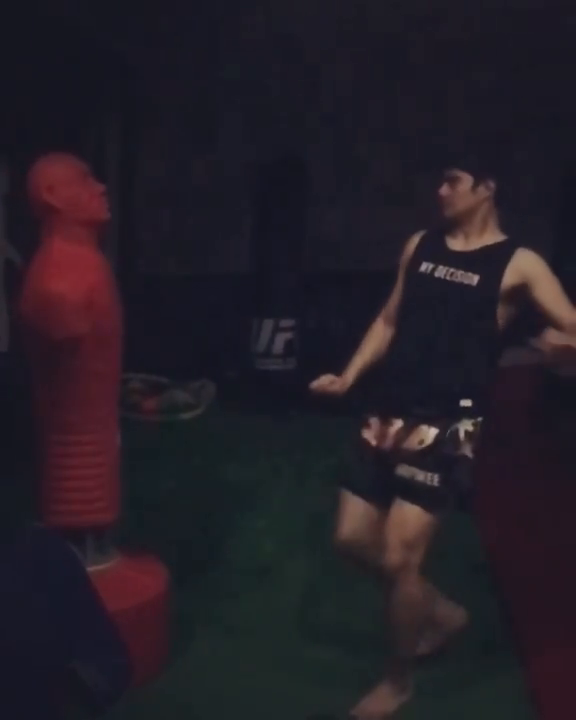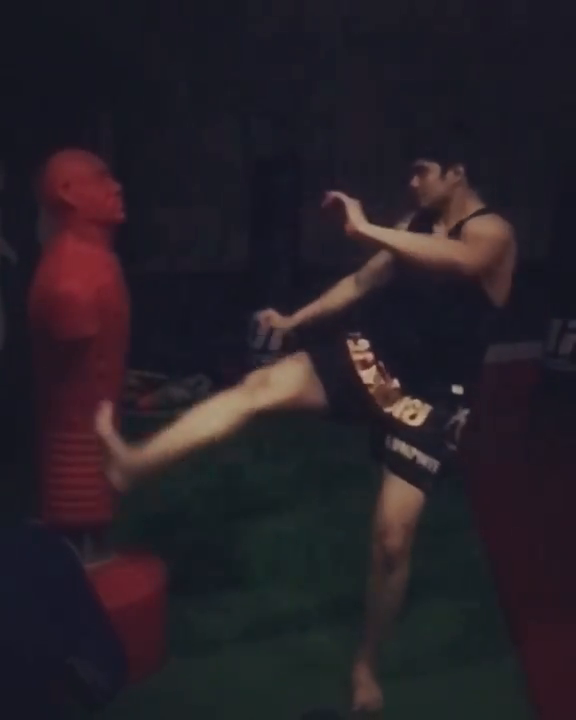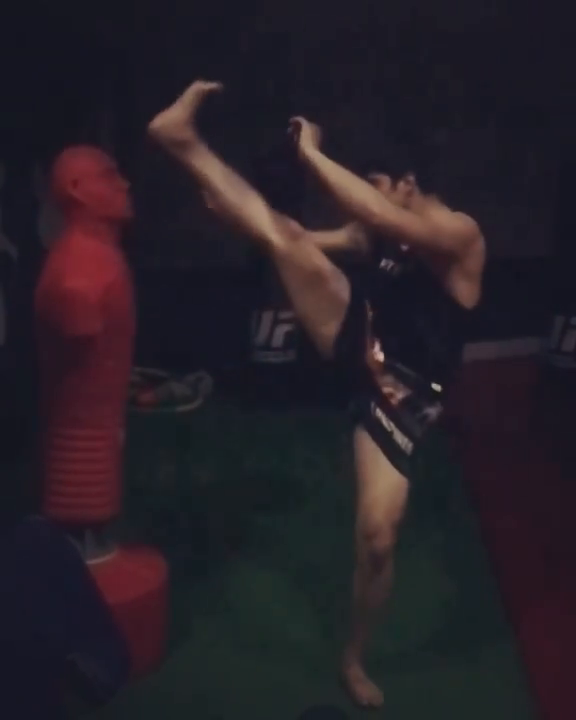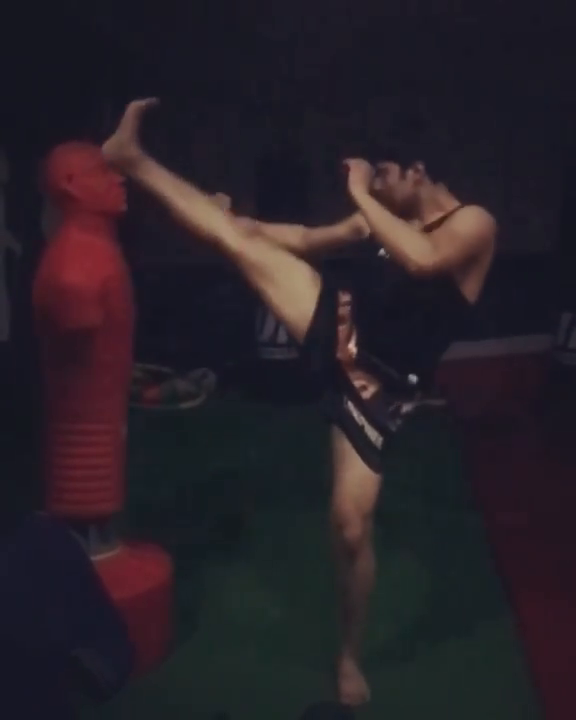
dt=1s
person 1, frame 1
left shoulder: (517, 263)
right shoulder: (419, 245)
right wrist: (347, 377)
left hip: (447, 426)
right hip: (389, 415)
left knee: (398, 558)
right knee: (352, 538)
right ankle: (440, 613)
person 1, frame 2
left shoulder: (491, 232)
right shoulder: (416, 226)
left elbow: (460, 260)
right elbow: (362, 281)
left wrist: (366, 228)
right wrist: (295, 320)
left hip: (429, 400)
right hip: (369, 360)
left knee: (391, 541)
right knee: (260, 385)
left ankle: (365, 666)
right ankle: (135, 461)
person 1, frame 3
left shoulder: (458, 232)
right shoulder: (377, 231)
left elbow: (386, 216)
right elbow: (306, 240)
left wrist: (312, 154)
right wrist: (233, 207)
left hip: (402, 394)
right hip: (359, 349)
left knee: (378, 538)
right knee: (284, 240)
left ankle: (354, 660)
person 1, frame 4
left shoulder: (473, 224)
right shoulder: (381, 219)
left elbow: (424, 259)
right elbow: (307, 239)
left wrist: (360, 193)
right wrist: (240, 219)
left hip: (377, 387)
right hip: (338, 330)
left knee: (352, 529)
right knee: (240, 239)
left ankle: (348, 657)
right ankle: (135, 158)
person 2, frame 1
left shoulder: (84, 258)
right shoulder: (58, 275)
right elbow: (64, 361)
left hip: (94, 420)
right hip: (76, 427)
left knee: (92, 521)
right knee: (82, 530)
person 2, frame 2
left shoulder: (92, 255)
right shoulder: (70, 274)
right elbow: (75, 363)
left wrist: (125, 388)
left hip: (91, 420)
right hip: (78, 427)
left knee: (89, 527)
right knee: (79, 530)
person 2, frame 3
left shoulder: (100, 251)
right shoulder: (76, 271)
right elbow: (80, 360)
left wrist: (129, 384)
left hip: (98, 418)
right hip: (82, 425)
left knee: (90, 520)
right knee: (80, 525)
person 2, frame 4
left shoulder: (97, 247)
right shoulder: (73, 265)
right elbow: (80, 356)
left hip: (100, 413)
right hip: (84, 420)
left knee: (94, 517)
right knee: (83, 523)
